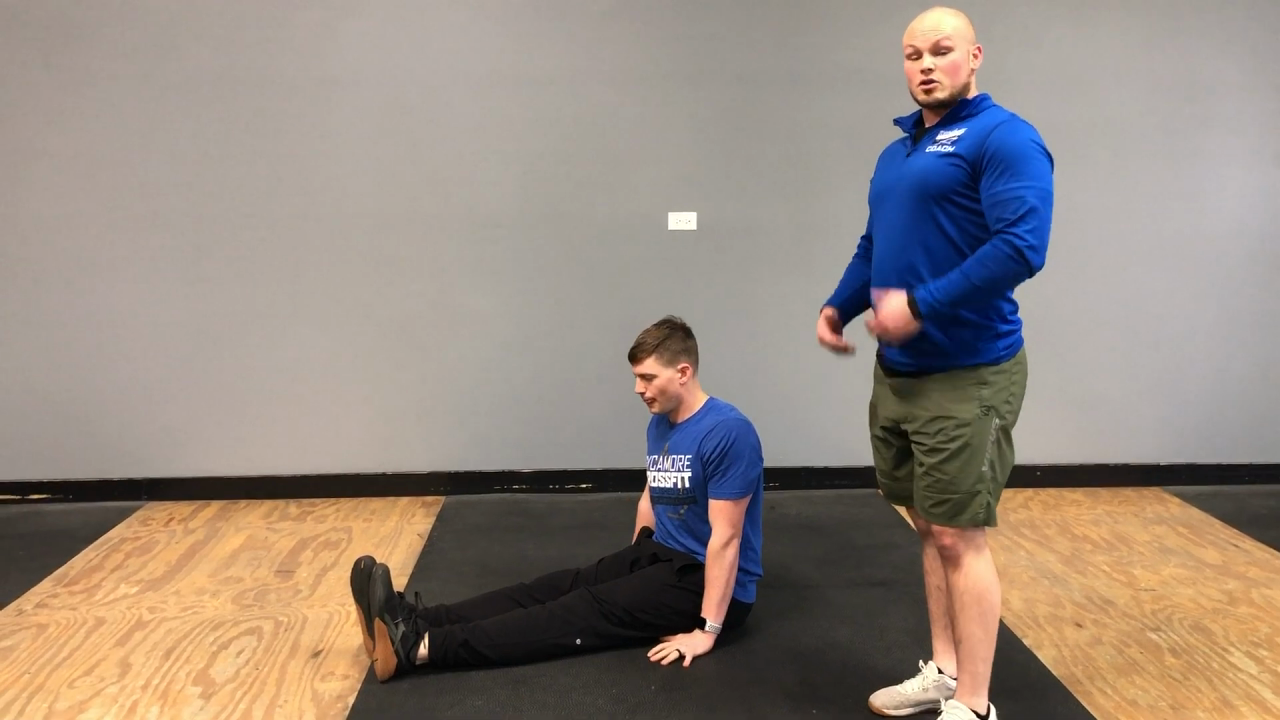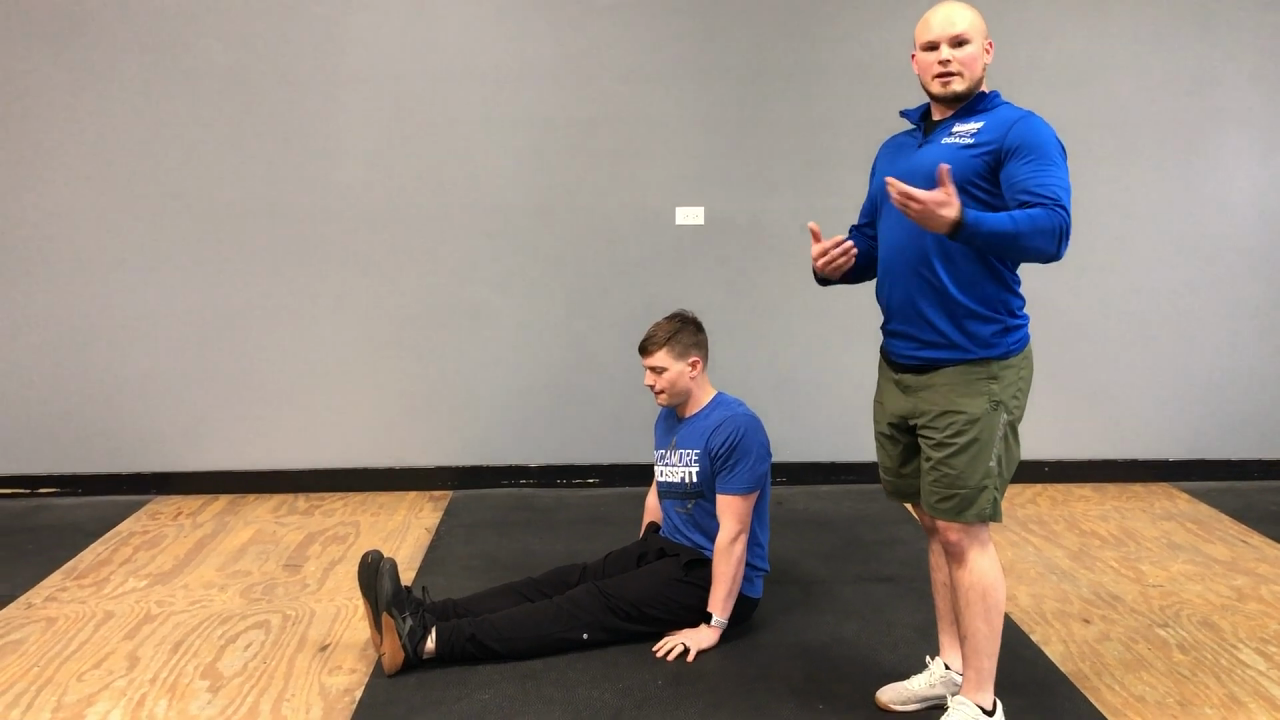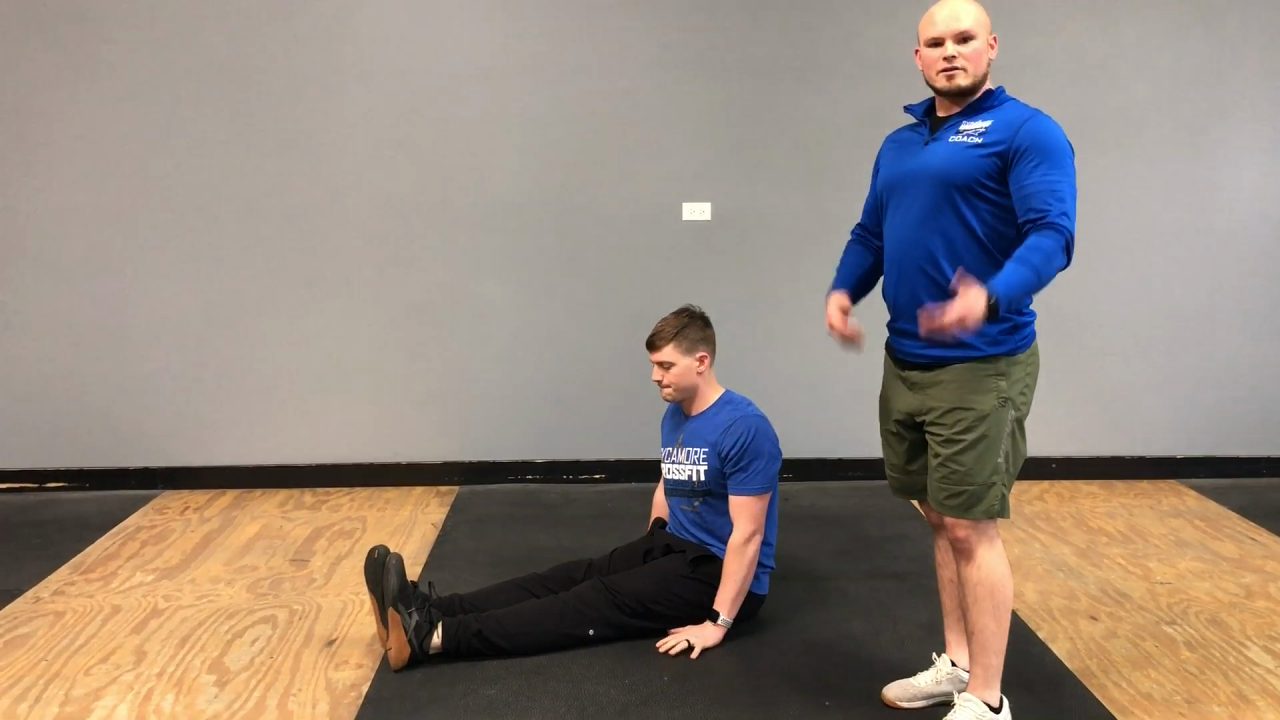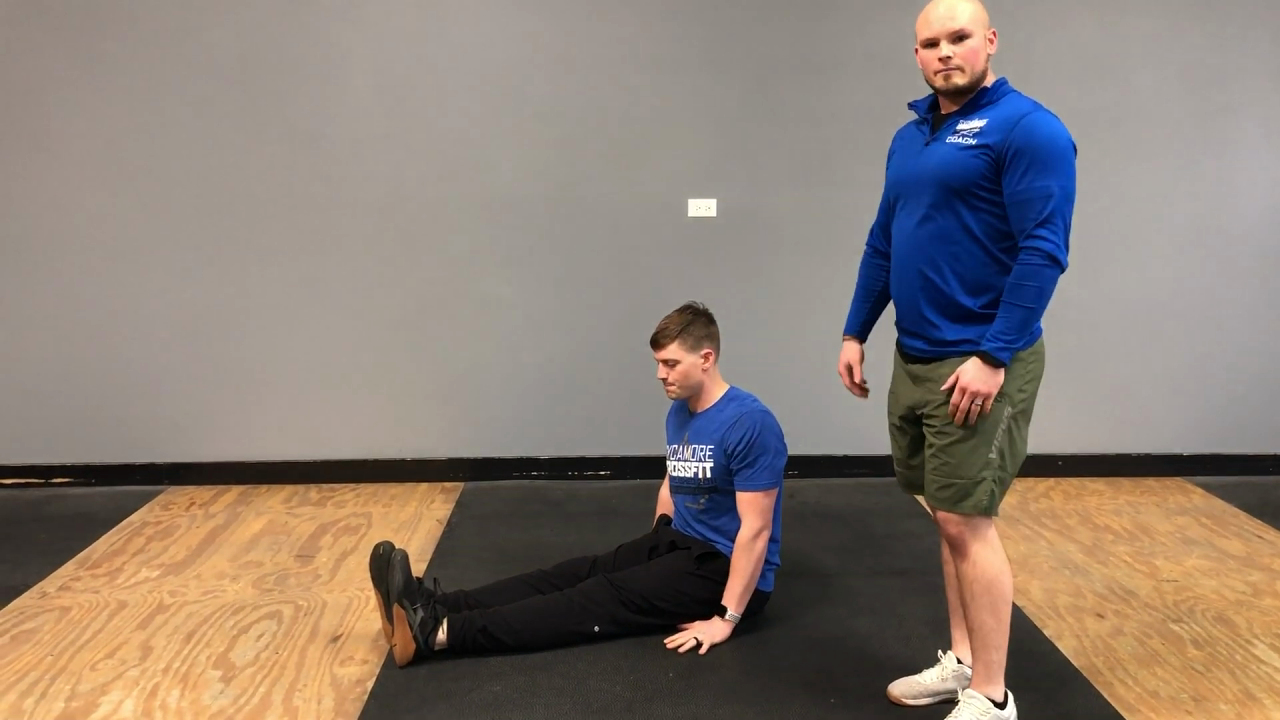
dt=0.3s
person 1, frame 1
left shoulder: (1005, 139)
right shoulder: (896, 153)
left elbow: (1021, 247)
right elbow: (876, 252)
left wrist: (918, 306)
right wrist: (839, 304)
left hip: (967, 376)
right hip: (897, 373)
left knee: (960, 537)
right knee: (930, 528)
person 1, frame 2
left shoulder: (1019, 132)
right shoulder: (896, 147)
left elbow: (1050, 229)
right elbow: (872, 239)
left wrist: (957, 222)
right wrist: (835, 261)
left hip: (975, 369)
right hip: (900, 366)
left knee: (964, 533)
right knee: (934, 524)
person 1, frame 3
left shoulder: (1026, 132)
right shoulder: (898, 144)
left elbow: (1052, 238)
right elbow: (869, 238)
left wrist: (991, 301)
right wrist: (842, 291)
left hip: (981, 366)
right hip: (904, 364)
left knee: (971, 528)
right knee: (939, 519)
person 1, frame 4
left shoulder: (1026, 129)
right shoulder: (909, 137)
left elbow: (1043, 251)
right elbow: (881, 243)
left wrist: (992, 356)
right wrist: (854, 332)
left hip: (980, 361)
right hip: (914, 358)
left knee: (966, 523)
right knee: (947, 518)
right ankle: (961, 661)
person 2, frame 1
left shoulder: (727, 432)
right shoulder: (660, 424)
left elbow: (725, 538)
left wrist: (707, 630)
right wrist: (632, 569)
left hip: (712, 582)
right hip: (665, 555)
left knee: (588, 611)
right knee: (560, 587)
left ankle: (419, 647)
right ankle: (417, 623)
person 2, frame 2
left shoulder: (735, 428)
right shoulder: (668, 418)
left elbow: (733, 534)
left wrist: (712, 625)
right wrist: (640, 564)
left hip: (718, 577)
right hip: (671, 550)
left knee: (597, 604)
right knee: (569, 581)
left ankle: (426, 641)
right ankle: (425, 617)
person 2, frame 3
left shoulder: (744, 427)
right shoulder: (675, 415)
left elbow: (747, 533)
left wrist: (718, 623)
right wrist: (646, 560)
left hip: (721, 570)
right hip: (677, 546)
left knee: (600, 602)
right knee: (572, 577)
left ankle: (432, 636)
right ankle: (430, 613)
person 2, frame 4
left shoulder: (750, 424)
right shoulder: (679, 413)
left elbow: (756, 529)
left wrist: (725, 618)
right wrist: (651, 555)
left hip: (727, 568)
right hip: (682, 542)
left knee: (606, 597)
right knee: (579, 573)
left ankle: (439, 633)
right ankle: (436, 609)
